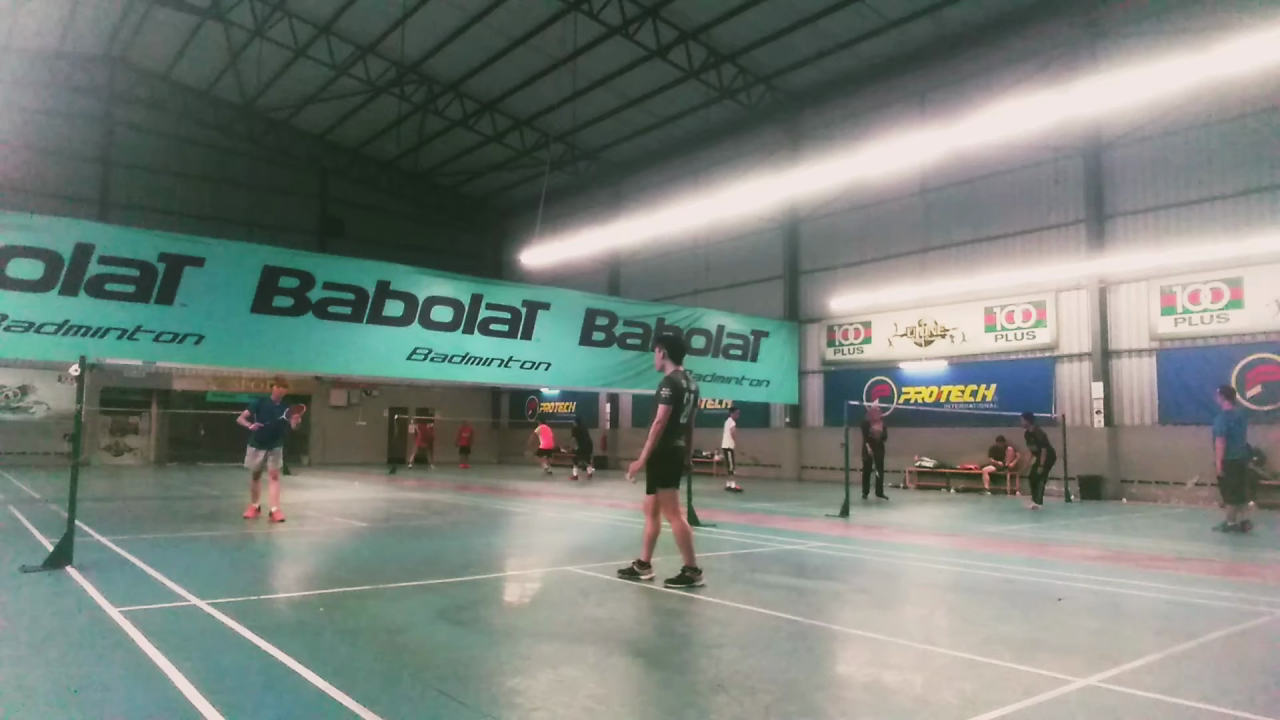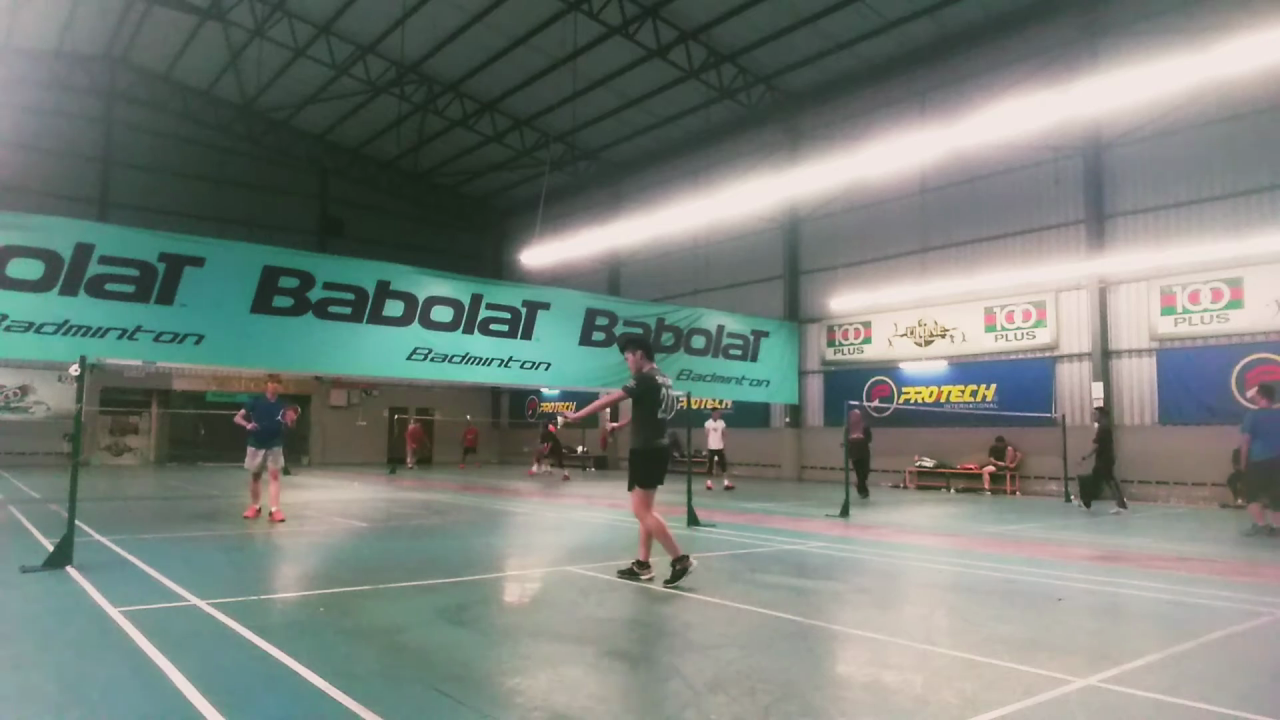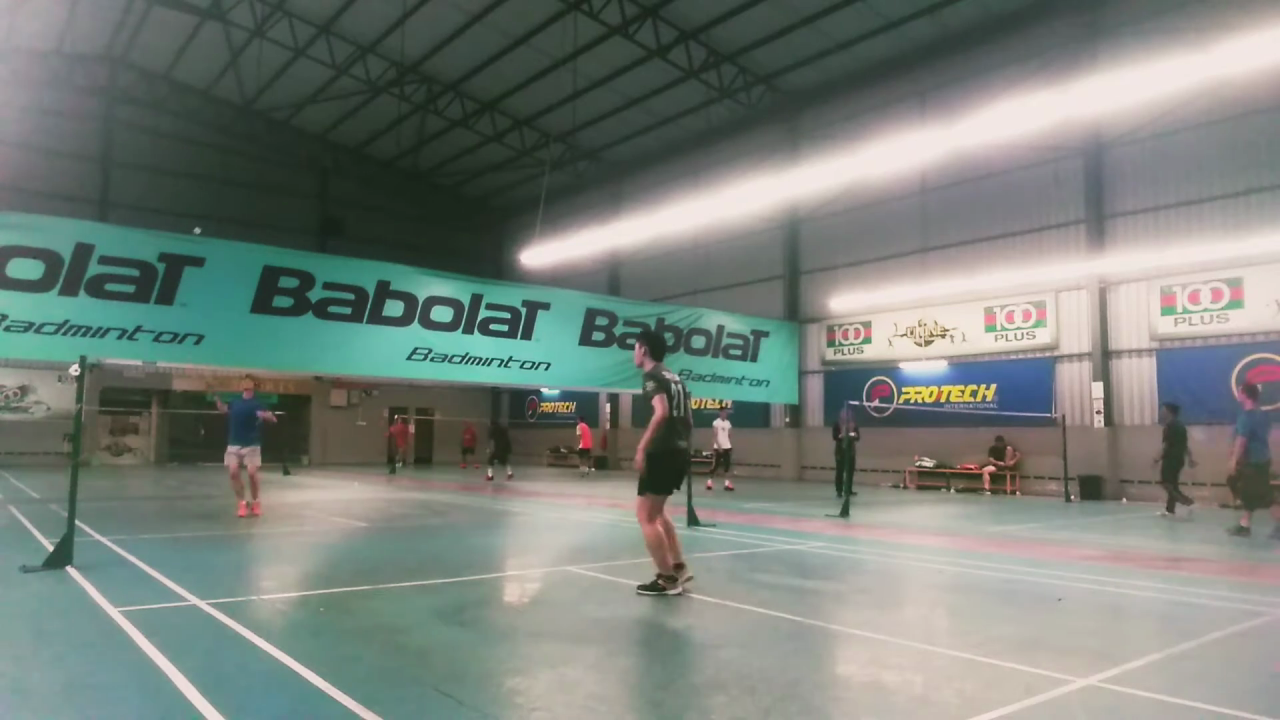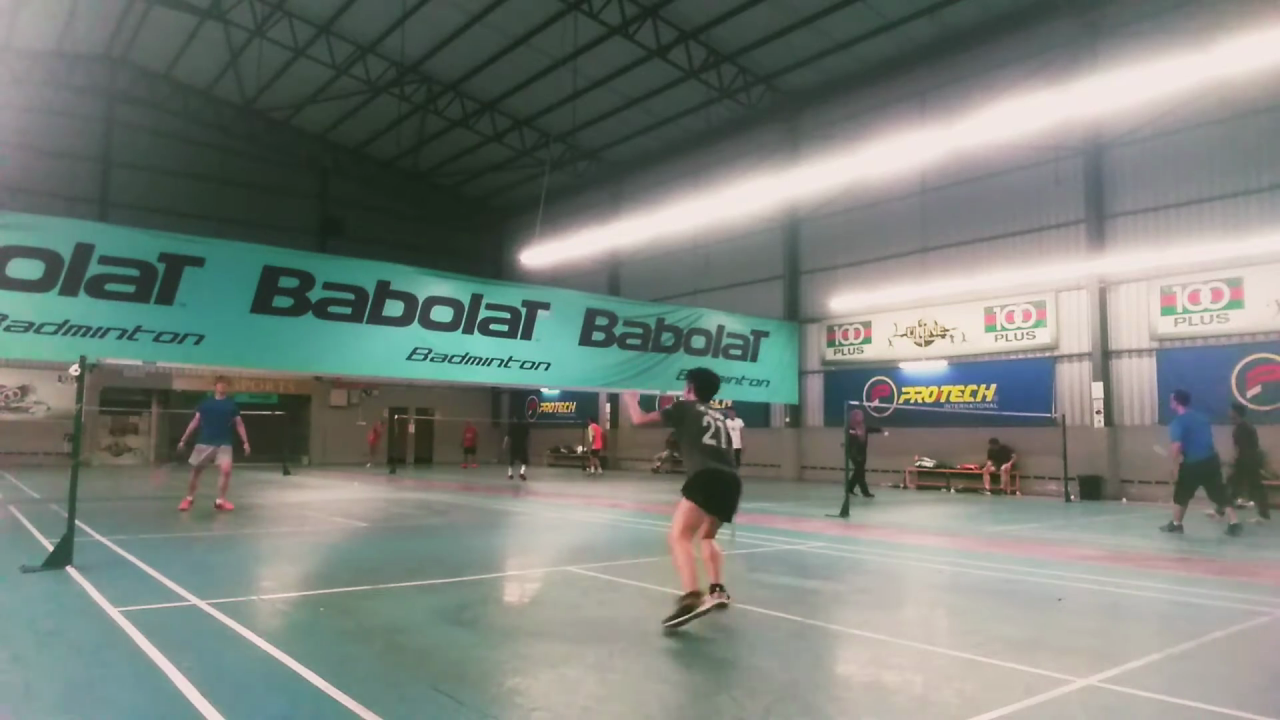
dt=0.7s
person 1, frame 1
left shoulder: (670, 382)
right shoulder: (690, 382)
left elbow: (660, 422)
right elbow: (689, 424)
left wrist: (641, 458)
right wrist: (687, 456)
left hip: (663, 454)
right hip: (675, 453)
left knee: (673, 514)
right knee: (651, 509)
left ankle: (692, 571)
right ankle: (643, 565)
person 1, frame 2
left shoulder: (645, 379)
right shoulder: (663, 380)
left elbow: (609, 401)
left wrist: (577, 416)
right wrist: (622, 424)
left hip: (646, 451)
right hip: (657, 449)
left knee: (643, 511)
right knee: (643, 510)
left ankle: (680, 559)
right ankle: (642, 564)
person 1, frame 3
left shoulder: (653, 377)
right shoulder: (674, 377)
left elbow: (661, 413)
right elbow: (688, 419)
left wrist: (641, 449)
left hip: (663, 454)
right hip: (680, 452)
left knee: (646, 518)
right knee: (657, 512)
left ankle: (667, 579)
right ankle: (678, 566)
person 1, frame 4
left shoulder: (684, 407)
right shoulder: (719, 417)
left elbow: (639, 420)
left wrist: (630, 400)
left hip: (706, 479)
right hip: (731, 483)
left knee: (679, 537)
right knee: (706, 536)
left ankle: (692, 598)
right ankle: (717, 590)
